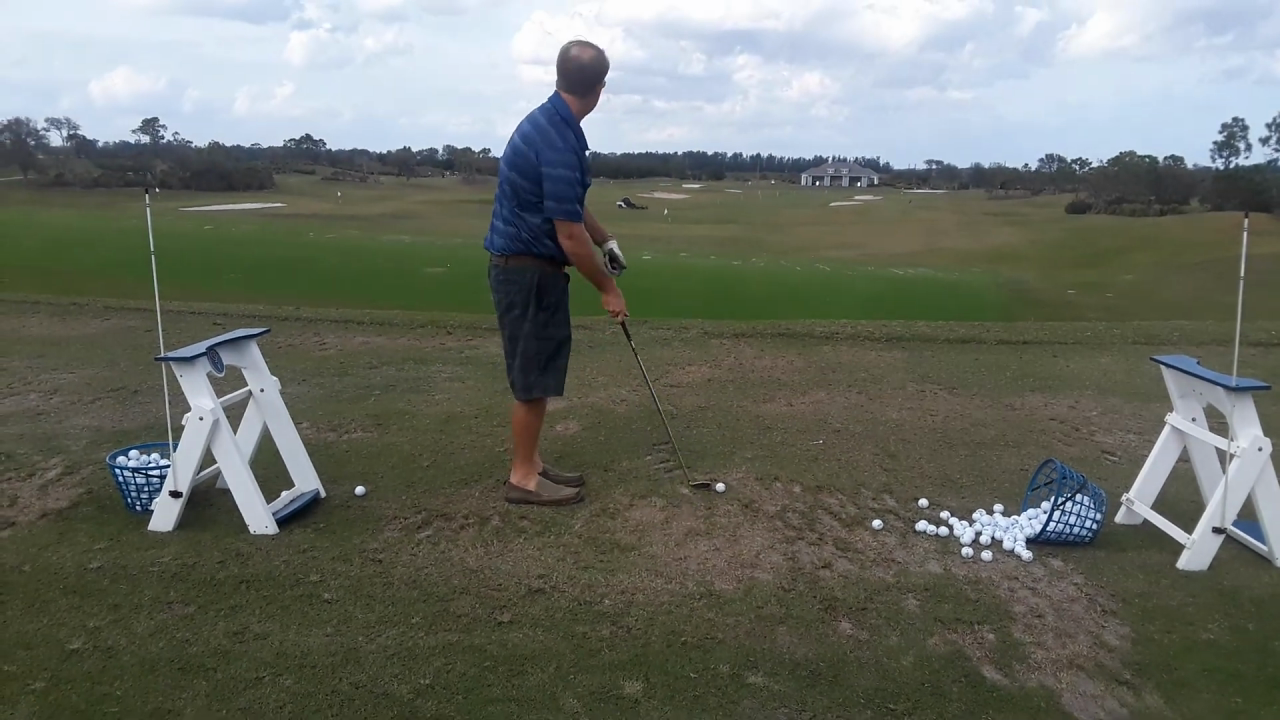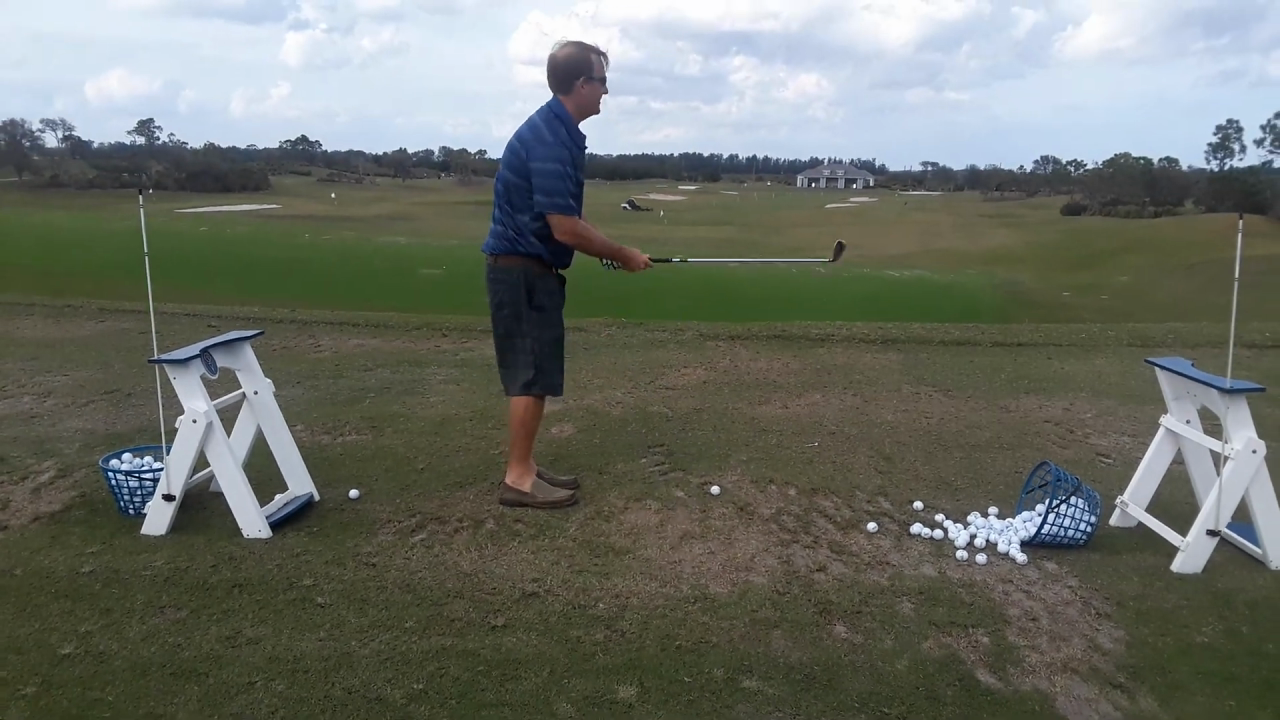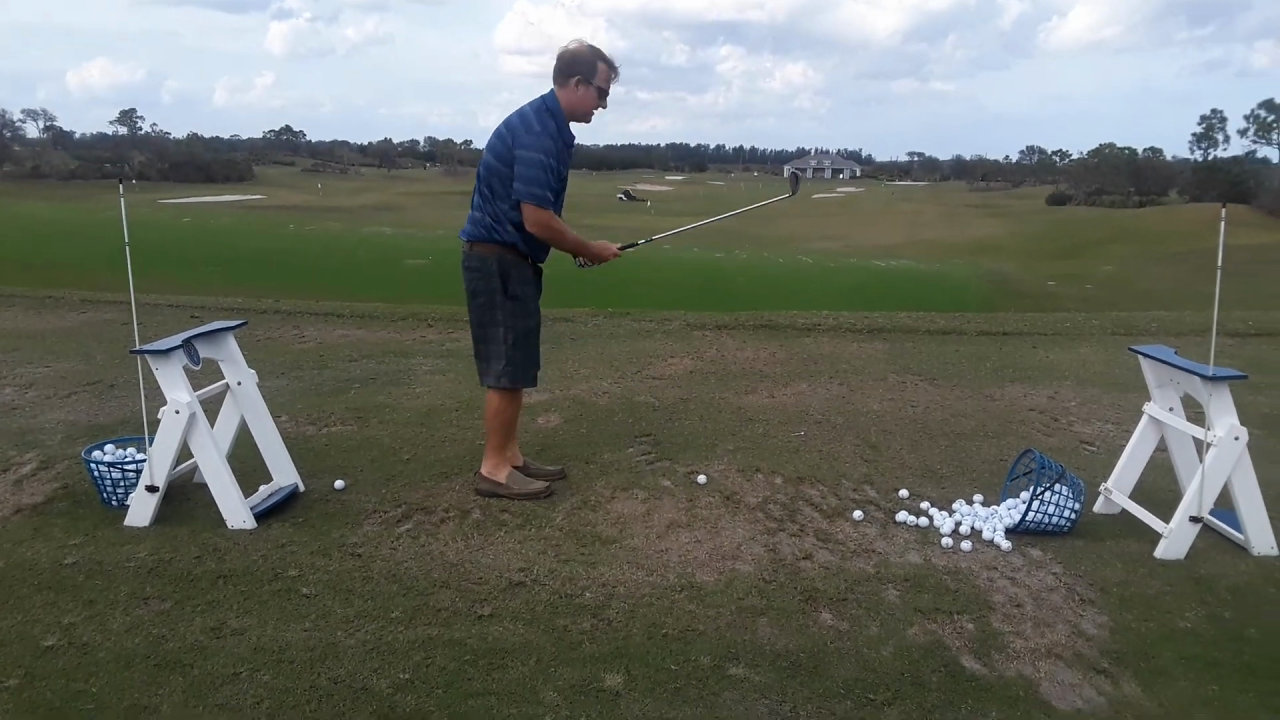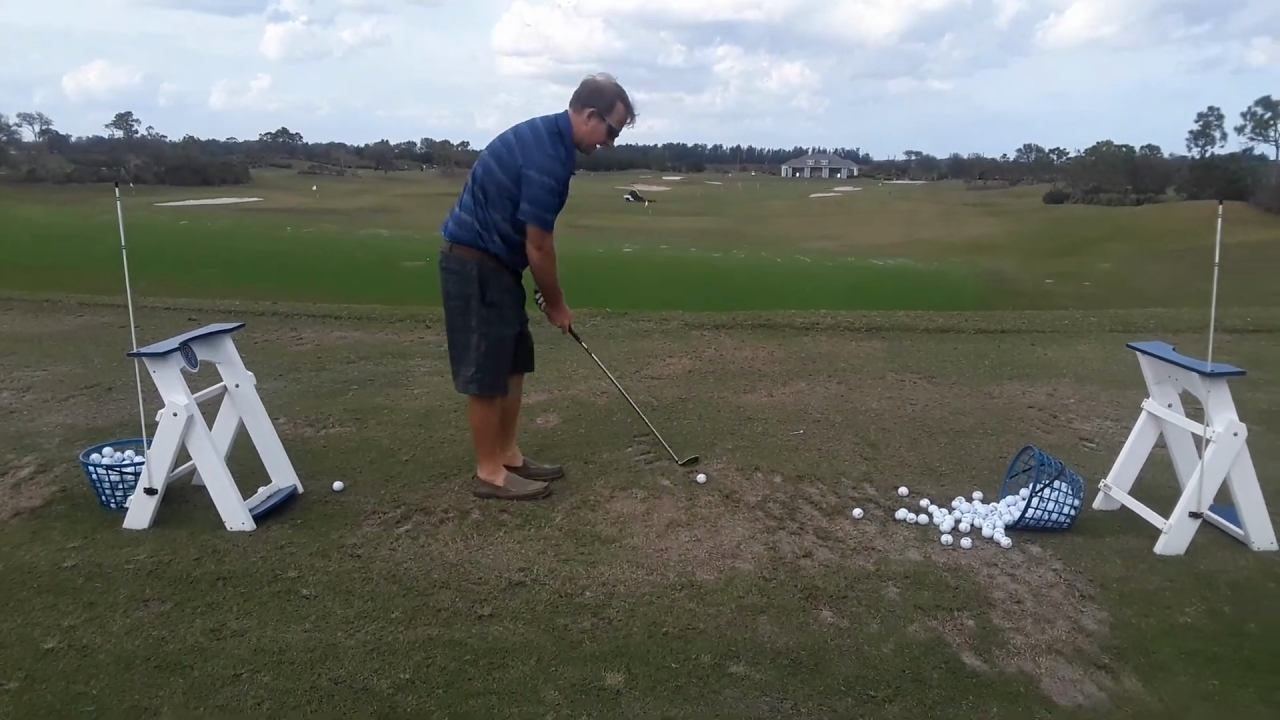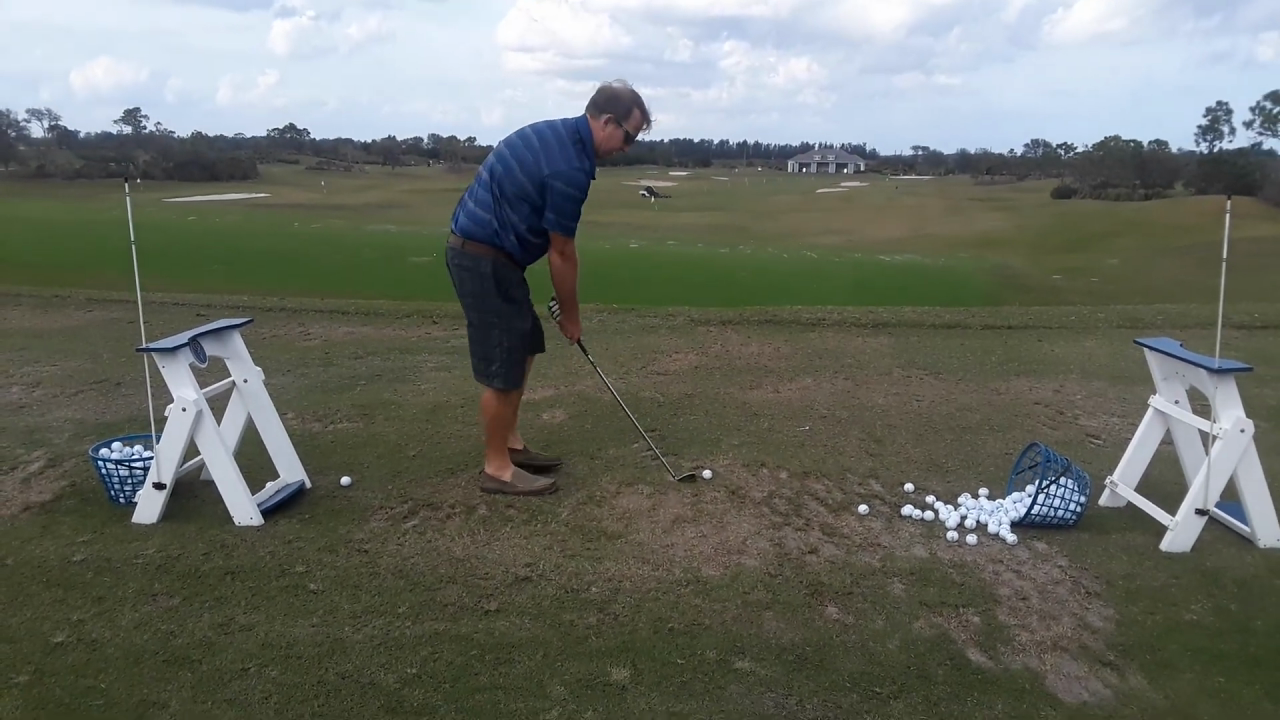
dt=0.4s
person 1, frame 1
left shoulder: (546, 121)
right shoulder: (559, 141)
right elbow: (570, 235)
left wrist: (606, 240)
right wrist: (608, 288)
left hip: (525, 264)
right hip: (529, 270)
left knee: (540, 373)
right knee: (533, 376)
left ankle: (531, 463)
right ankle: (522, 478)
person 1, frame 2
left shoulder: (555, 129)
right shoulder: (550, 140)
left elbow: (566, 212)
right elbow: (565, 229)
left wrist: (608, 246)
right wrist: (623, 255)
left hip: (529, 268)
right hip: (521, 271)
left knee: (533, 374)
right knee: (531, 375)
left ankle: (525, 466)
right ankle: (517, 479)
person 1, frame 3
left shoulder: (548, 125)
right shoulder: (537, 131)
right elbow: (537, 220)
left wrist: (579, 246)
right wrist: (589, 250)
left hip: (511, 259)
right hip: (498, 261)
left knee: (514, 365)
right knee: (507, 367)
left ankle: (510, 456)
right ankle: (493, 469)
person 1, frame 4
left shoulder: (546, 135)
right shoulder: (548, 155)
right elbow: (539, 247)
left wrist: (548, 297)
right wrist: (555, 305)
left hip: (492, 262)
right hip: (477, 265)
left knee: (512, 365)
right knee: (486, 372)
left ankle: (508, 455)
right ankle: (489, 473)
person 1, frame 5
left shoulder: (557, 135)
right shoulder: (570, 166)
right elbow: (562, 253)
right wrist: (570, 315)
left hip: (486, 249)
right hip: (485, 257)
left knee: (521, 348)
right knee: (503, 360)
left ankle: (510, 444)
right ankle: (497, 468)
